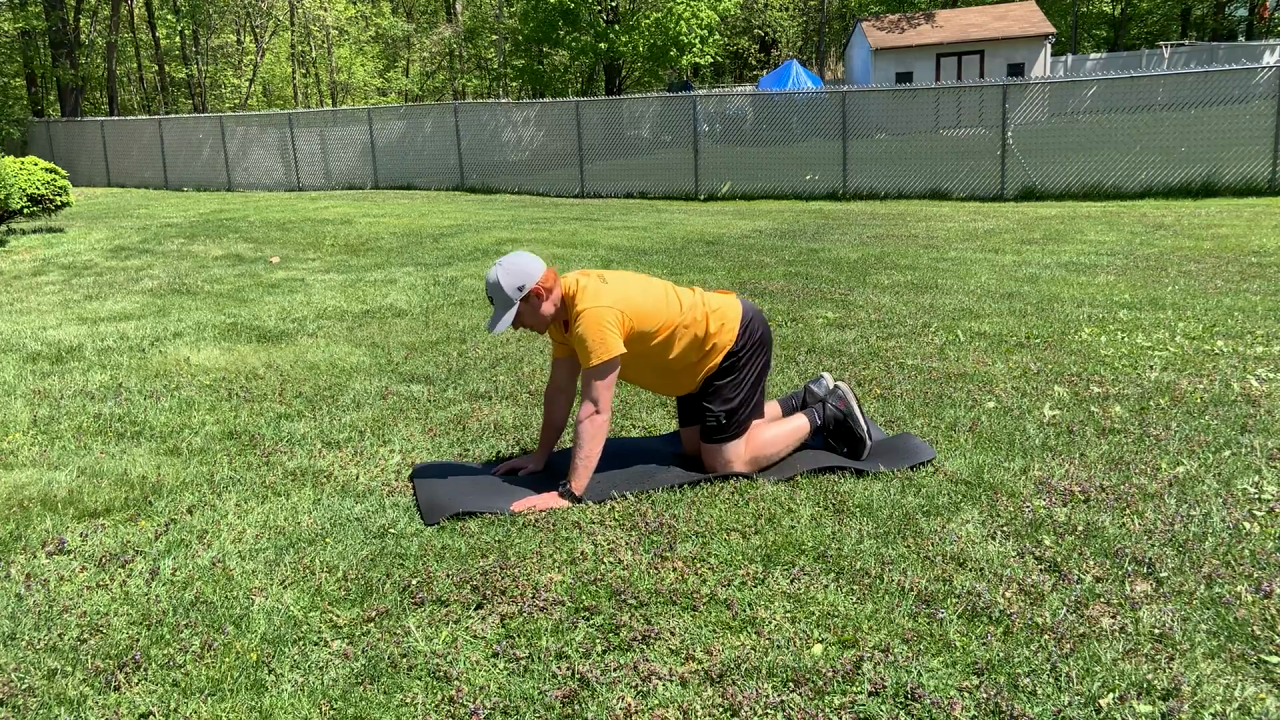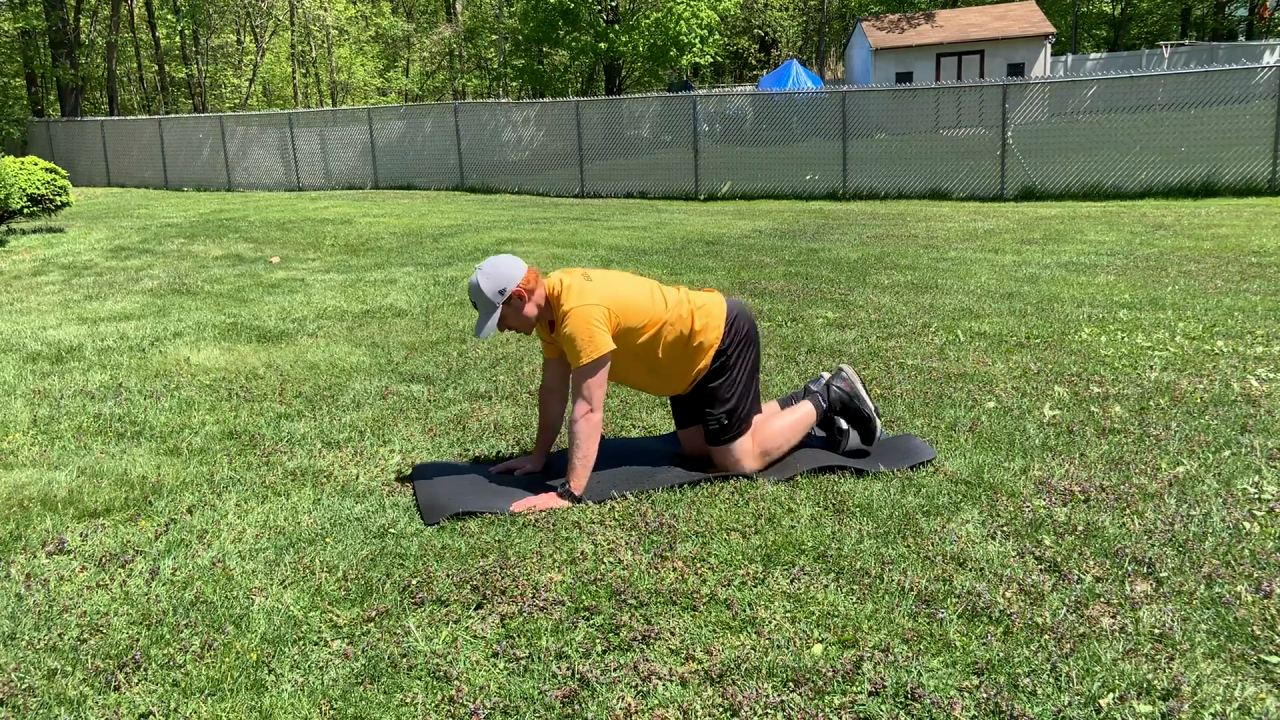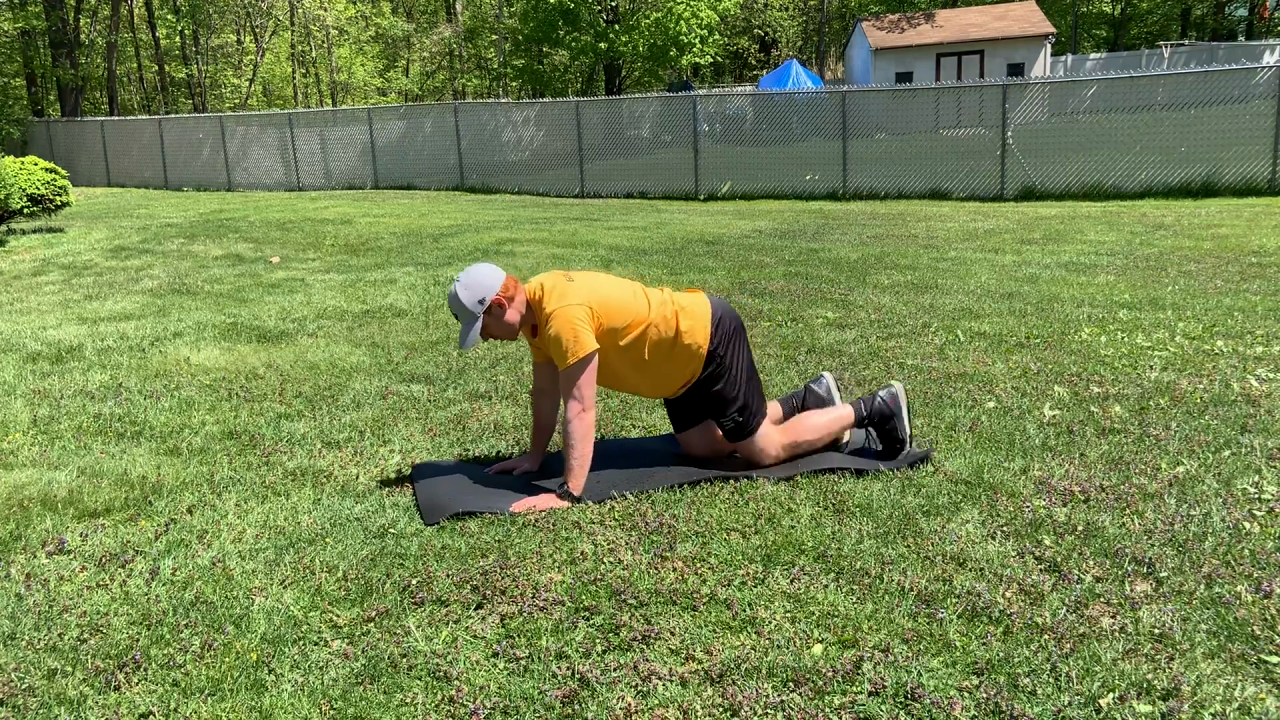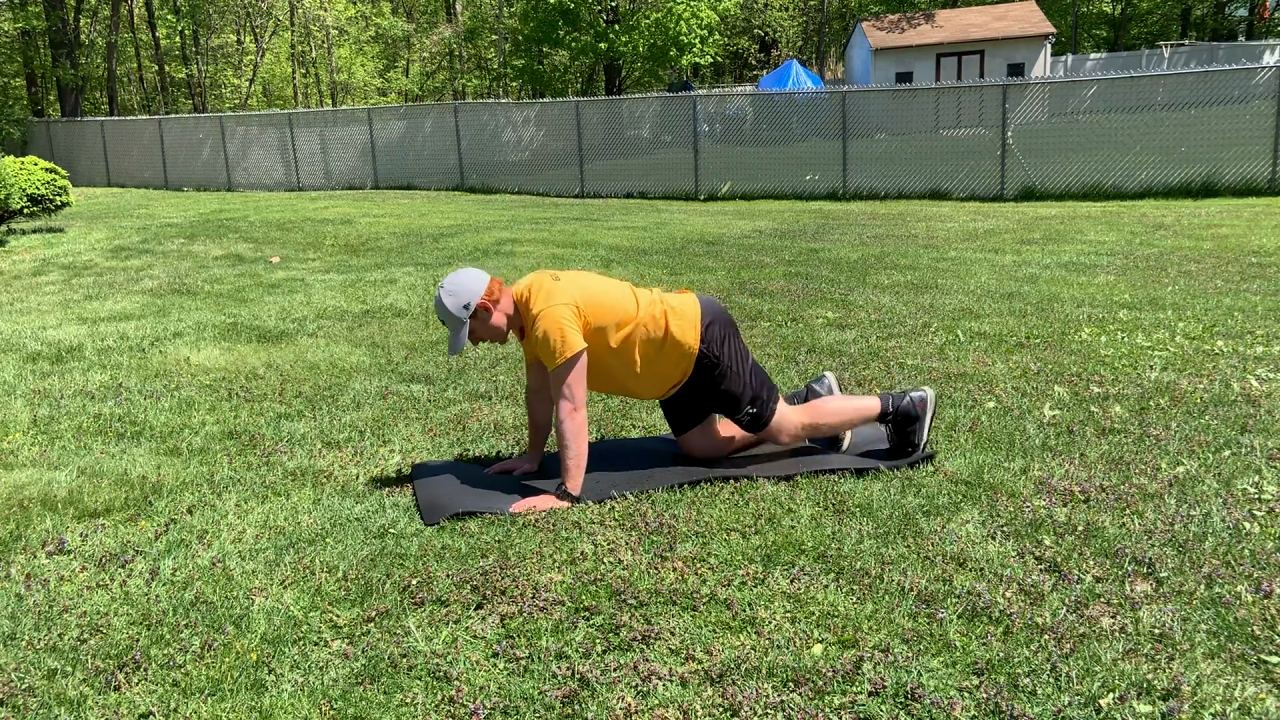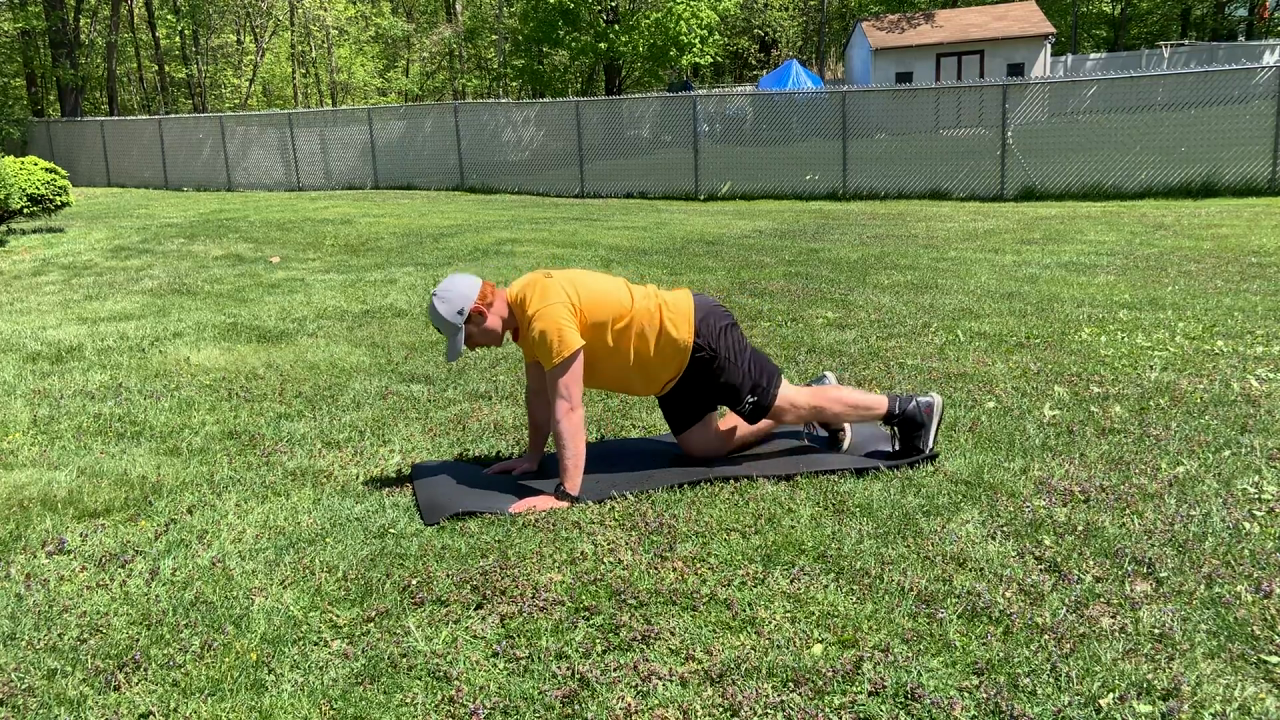
dt=0.2s
person 1, frame 1
left shoulder: (593, 314)
right shoulder: (561, 304)
left elbow: (595, 412)
right elbow: (560, 390)
left wrist: (569, 493)
right wrist: (540, 456)
left hip: (736, 337)
right hip: (709, 340)
left knee: (725, 460)
right knee: (694, 445)
left ankle: (824, 413)
right ankle: (808, 399)
person 1, frame 2
left shoulder: (578, 313)
right shoulder: (548, 303)
left elbow: (588, 410)
right elbow: (553, 390)
left wrist: (569, 493)
right wrist: (538, 457)
left hip: (722, 337)
right hip: (699, 342)
left knee: (736, 460)
right knee: (696, 446)
left ankle: (829, 399)
right ankle: (809, 397)
person 1, frame 3
left shoulder: (562, 315)
right shoulder: (534, 306)
left elbow: (580, 410)
right elbow: (545, 393)
left wrist: (569, 493)
right wrist: (534, 456)
left hip: (709, 338)
right hip: (688, 346)
left knee: (763, 449)
right knee: (699, 447)
left ankle: (874, 409)
right ankle: (809, 399)
person 1, frame 4
left shoulder: (549, 315)
right shoulder: (527, 304)
left elbow: (571, 409)
right elbow: (539, 392)
left wrist: (567, 492)
right wrist: (532, 456)
left hip: (700, 339)
right hip: (681, 349)
left knee: (783, 428)
right knee: (701, 447)
left ankle: (902, 406)
right ankle: (810, 395)
person 1, frame 5
left shoulder: (544, 314)
right shoulder: (523, 304)
left elbow: (567, 408)
right elbow: (538, 393)
left wrist: (566, 493)
right wrist: (532, 457)
left hip: (696, 336)
right hip: (675, 352)
left knee: (786, 406)
right knee: (702, 446)
left ankle: (909, 410)
right ankle: (814, 394)
